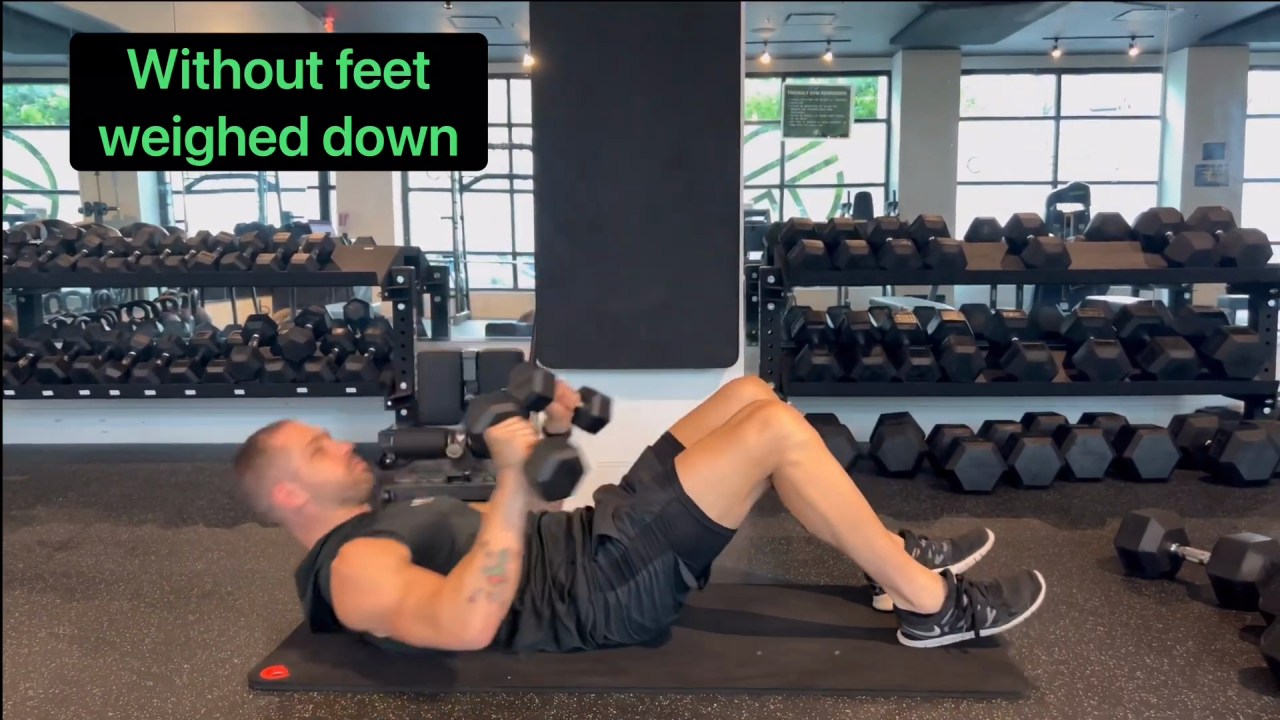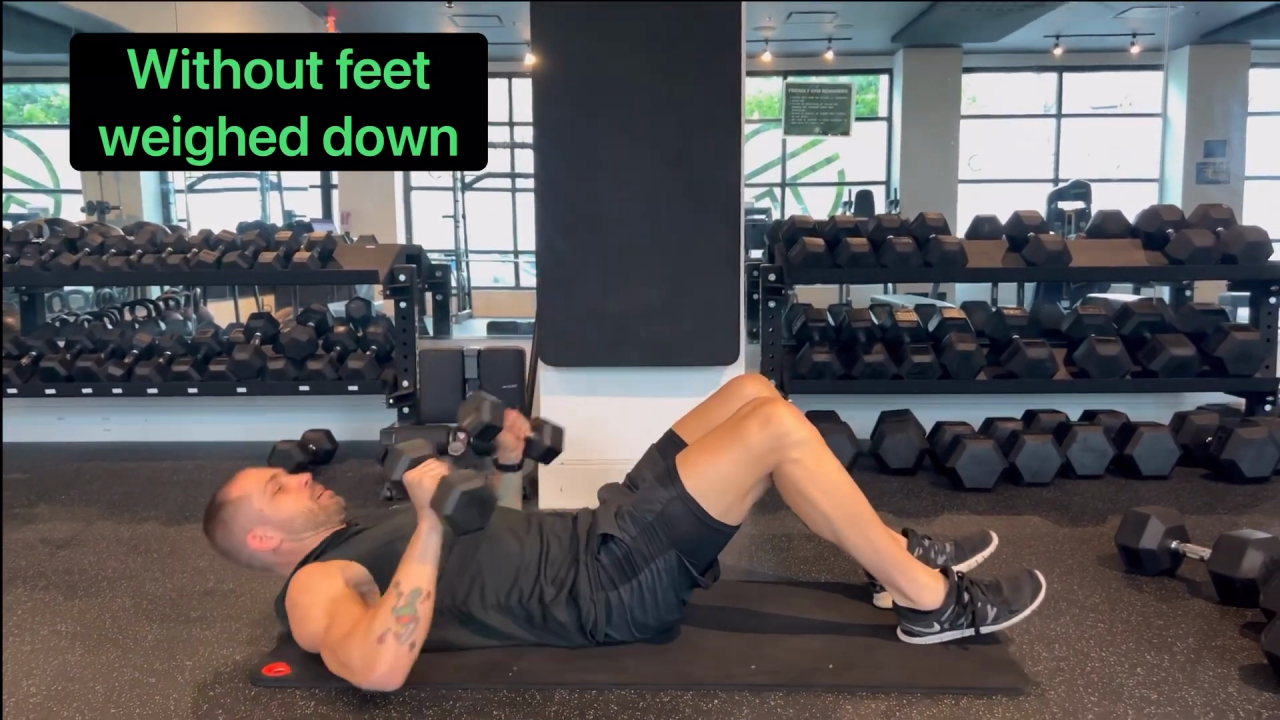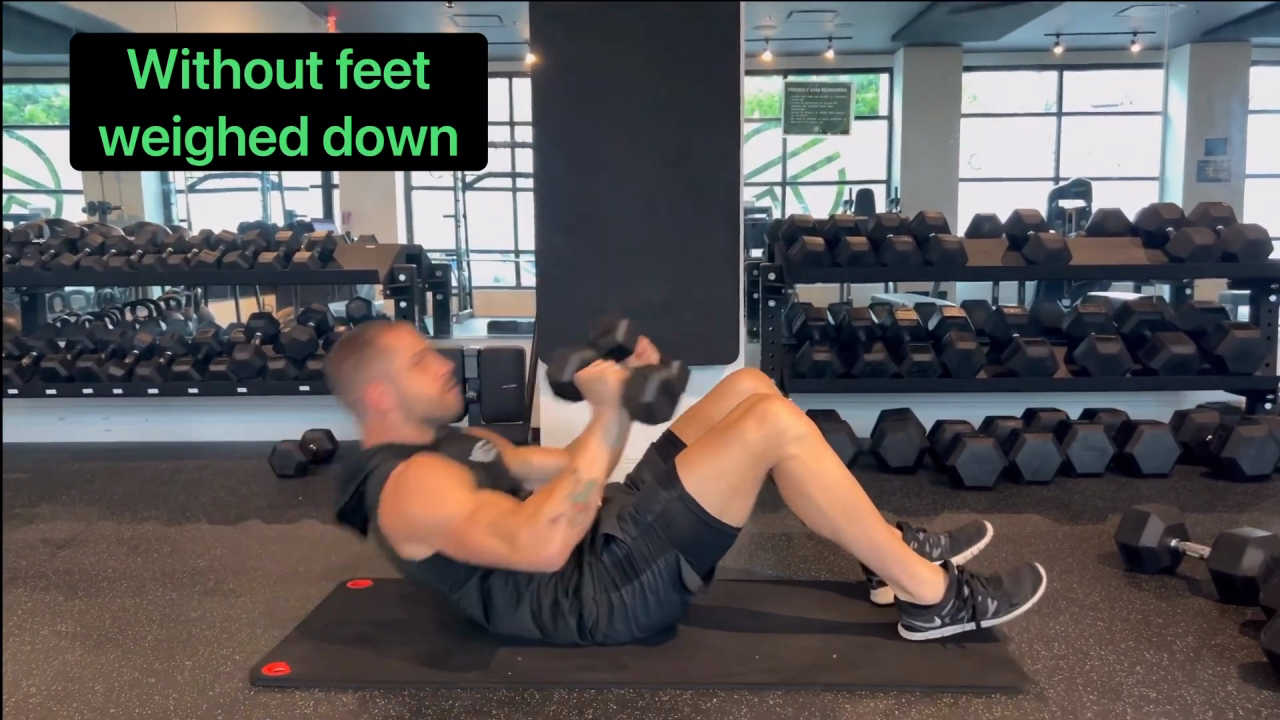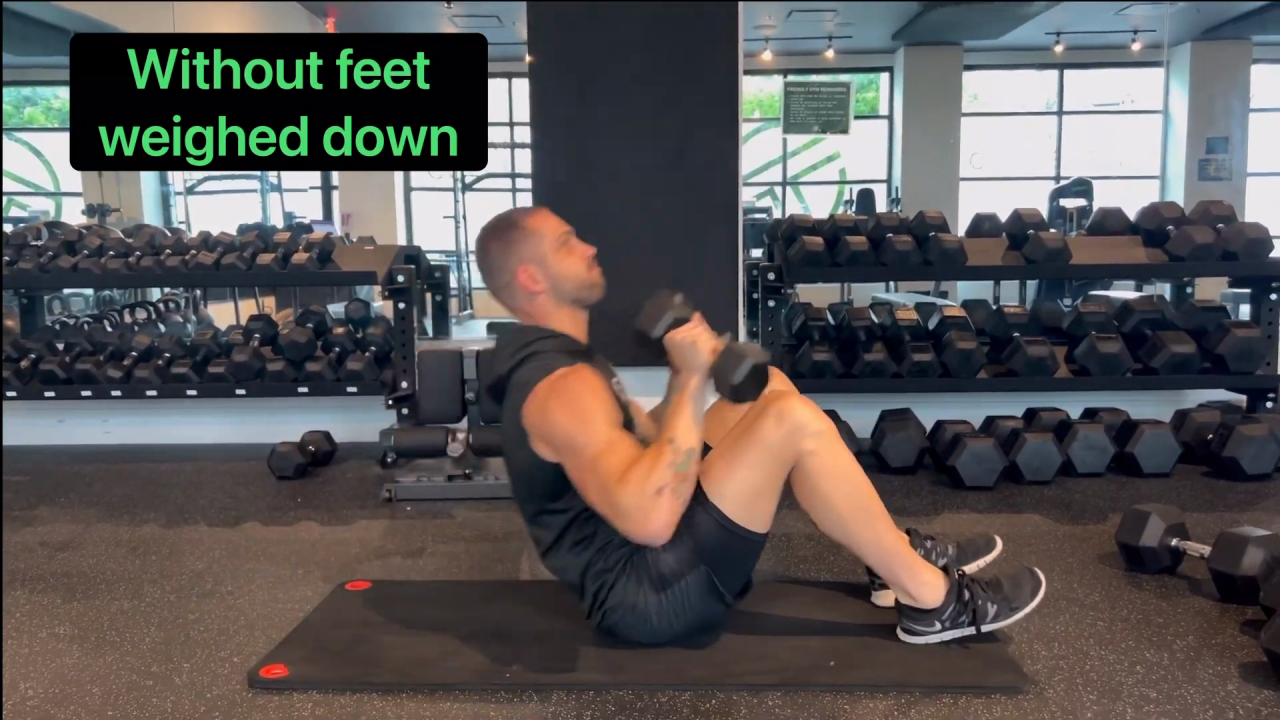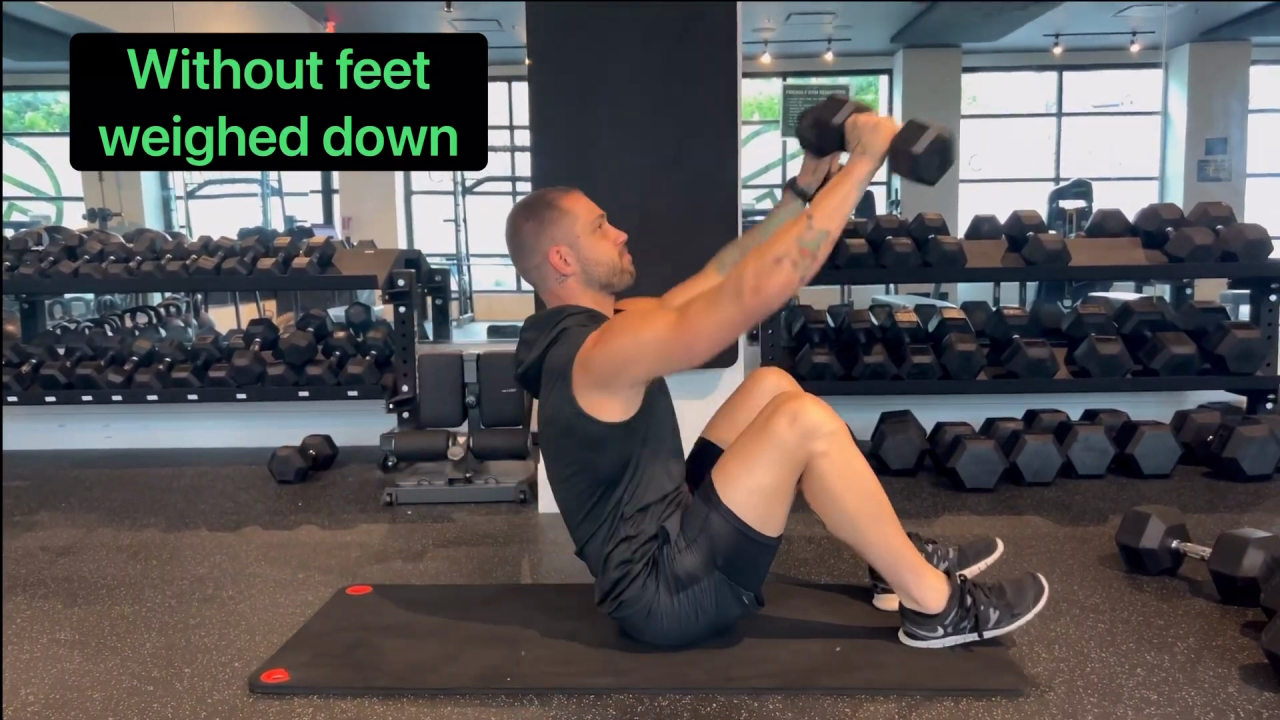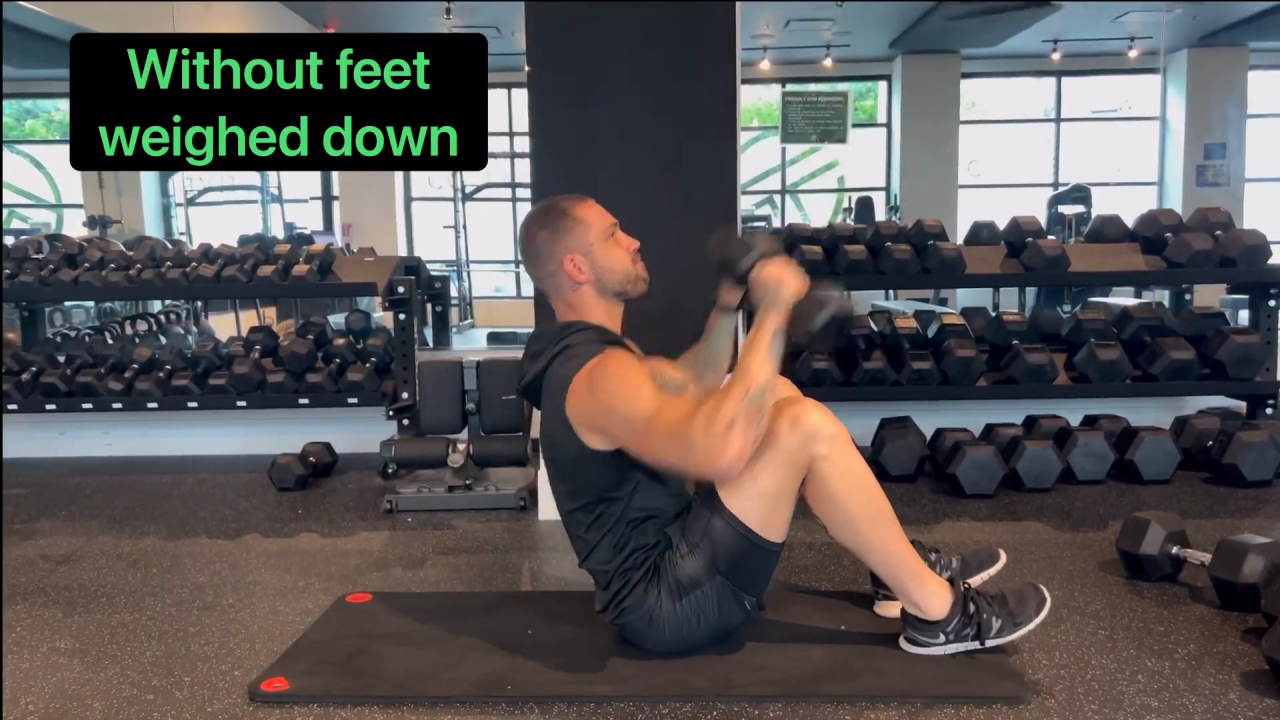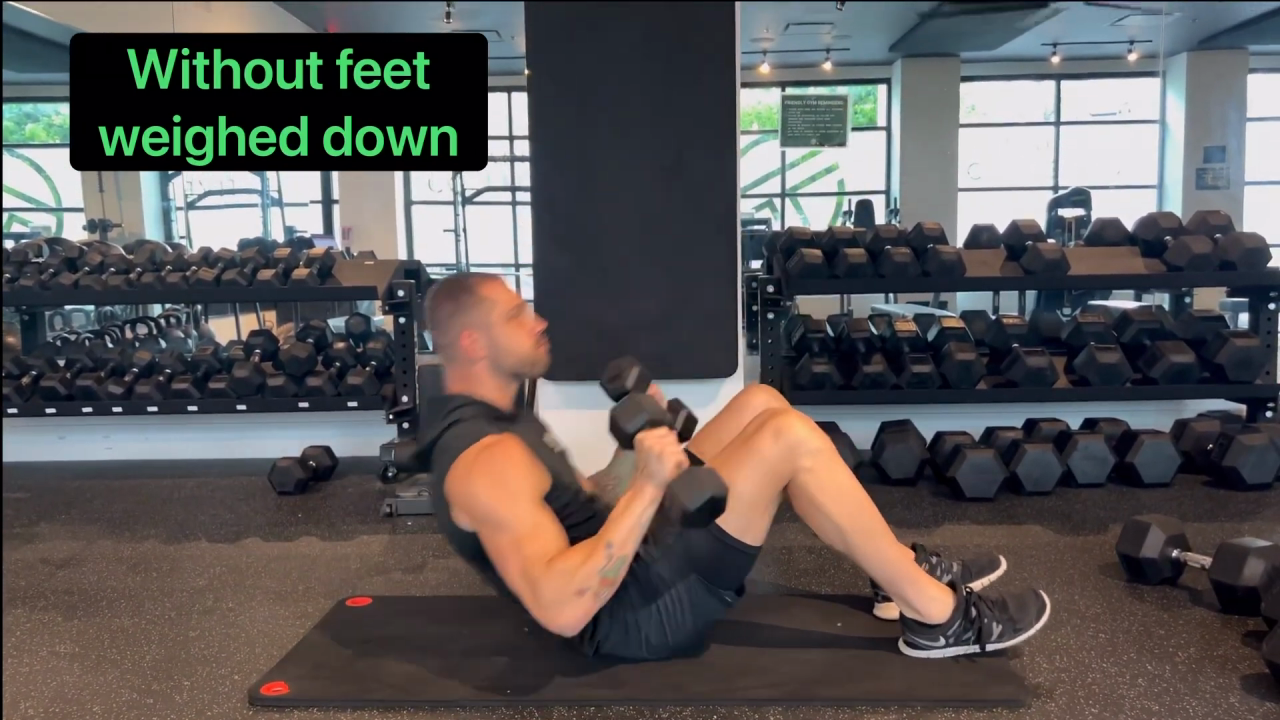
dt=0.3s
person 1, frame 1
left shoulder: (377, 525)
right shoulder: (355, 571)
right elbow: (471, 621)
left wrist: (550, 435)
right wrist: (512, 472)
left hip: (599, 532)
right hip: (613, 589)
left knee: (750, 394)
right knee: (776, 429)
left ankle: (896, 554)
right ankle: (930, 604)
person 1, frame 2
left shoulder: (359, 538)
right shoulder: (317, 591)
right elbow: (381, 666)
left wrist: (505, 459)
right wrist: (431, 518)
left hip: (597, 535)
right hip: (611, 587)
left knee: (752, 391)
right knee: (777, 428)
left ankle: (897, 552)
right ankle: (931, 601)
person 1, frame 3
left shoulder: (441, 447)
right shoulder: (408, 490)
left elbow: (566, 471)
right elbow: (541, 542)
left wrist: (623, 387)
right wrist: (606, 413)
left hip: (619, 536)
right hip: (614, 592)
left knee: (749, 387)
right knee: (774, 425)
left ankle: (896, 551)
right ankle: (931, 595)
person 1, frame 4
left shoulder: (560, 361)
right shoulder: (558, 388)
left elbow: (647, 437)
right elbow: (650, 517)
left wrist: (689, 368)
right wrist: (694, 374)
left hip: (647, 567)
right hip: (647, 596)
left knee: (769, 390)
right knee: (793, 422)
left ankle: (900, 557)
right ankle: (934, 603)
person 1, frame 5
left shoulder: (605, 323)
right shoulder: (608, 348)
left elbow: (724, 282)
right elbow: (766, 285)
left wrist: (802, 189)
right wrist: (865, 159)
left hip: (671, 545)
right hip: (664, 595)
left knee: (772, 385)
right knee: (804, 418)
left ankle: (903, 548)
right ankle: (936, 606)
person 1, frame 6
left shoulder: (587, 350)
right shoulder: (599, 374)
left elbow: (686, 397)
right elbow: (724, 450)
left wrist: (725, 308)
right wrist: (774, 310)
left hip: (676, 552)
right hip: (668, 600)
left knee: (782, 401)
right knee: (807, 426)
left ankle: (901, 570)
right ankle: (938, 614)
person 1, frame 7
left shoulder: (491, 426)
right shoulder: (485, 459)
right elbow: (564, 608)
left wrist: (638, 438)
right wrist: (650, 483)
left hip: (632, 570)
right hip: (638, 612)
left knee: (760, 403)
right knee: (789, 438)
left ankle: (905, 574)
right ankle: (939, 617)
